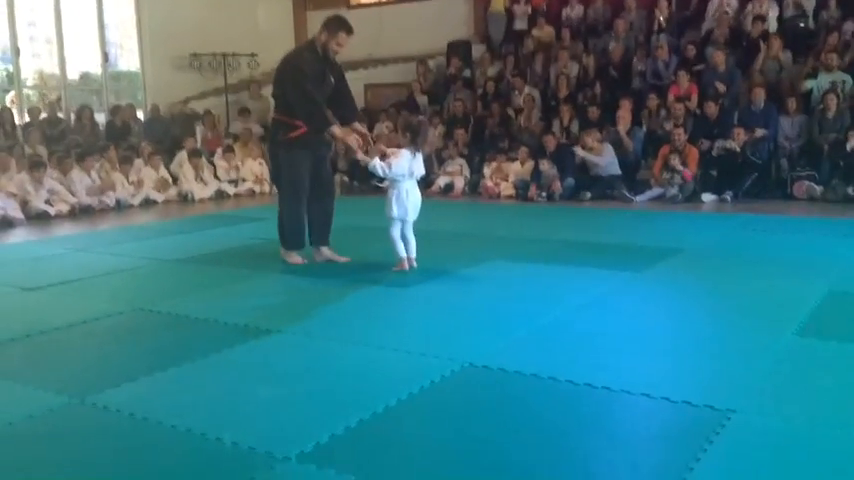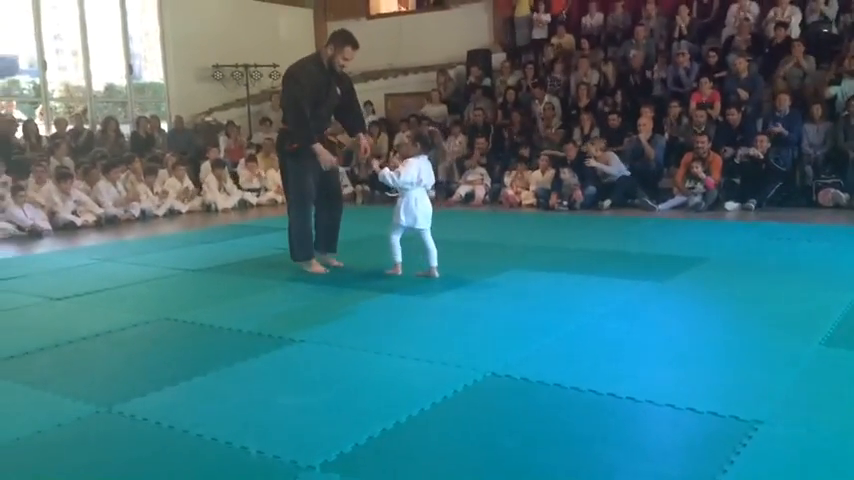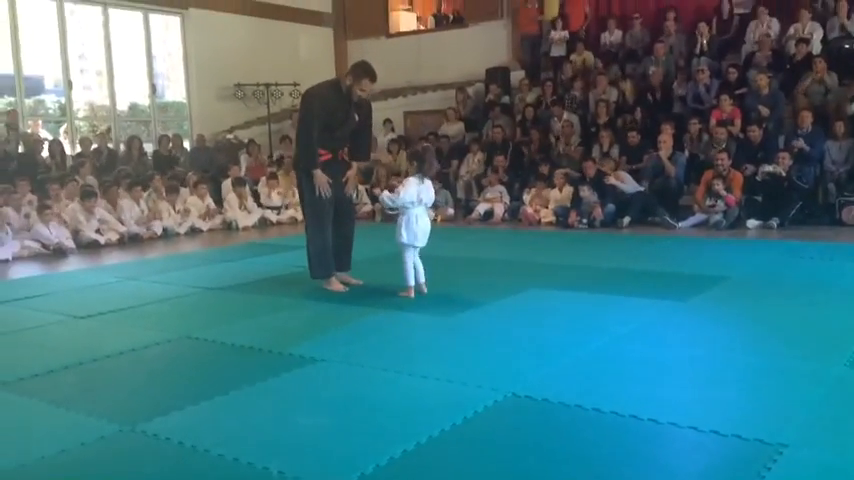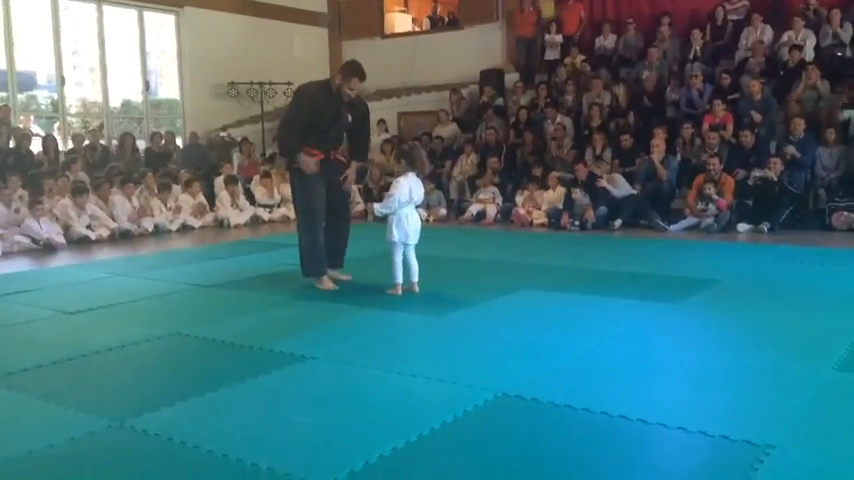
dt=0.4s
person 1, frame 1
left shoulder: (329, 63)
right shoulder: (297, 62)
left elbow: (340, 97)
right elbow: (309, 104)
left wrist: (355, 125)
right wrist: (339, 133)
left hip: (313, 133)
right hip: (288, 134)
left knee: (323, 192)
right knee: (295, 194)
left ankle: (321, 247)
right ankle: (290, 247)
person 1, frame 2
left shoulder: (339, 77)
right shoulder: (300, 73)
left elbow: (349, 108)
right elbow: (298, 116)
left wrist: (360, 135)
right wrist: (317, 148)
left hip: (319, 142)
right hip: (296, 145)
left knee: (332, 199)
right knee: (302, 202)
left ankle: (324, 251)
right ankle: (305, 258)
person 1, frame 3
left shoulder: (362, 104)
right shoulder: (318, 96)
left elbow: (361, 137)
right elbow: (306, 137)
left wrist: (354, 168)
right wrist: (316, 171)
left hip: (338, 163)
right hip: (313, 164)
left knee: (345, 218)
right knee: (320, 220)
left ankle: (340, 270)
right ankle: (326, 275)
person 1, frame 4
left shoulder: (357, 104)
right shoulder: (309, 94)
left elbow: (360, 135)
right elbow: (287, 127)
left wrist: (354, 165)
right wrist: (299, 157)
left hip: (334, 163)
right hip: (307, 162)
left knee: (340, 215)
right knee: (312, 219)
left ankle: (332, 266)
right ankle: (318, 273)
person 2, frame 1
left shoulder: (403, 154)
right shoulder: (416, 153)
left elbow: (385, 169)
left wrist: (367, 160)
right wrist: (386, 151)
left hip: (401, 194)
right hip: (412, 193)
left knee: (395, 231)
right knee: (408, 230)
left ankle: (403, 261)
right ankle: (412, 259)
person 2, frame 2
left shoulder: (411, 163)
right shoulder: (426, 163)
left elbow: (395, 179)
left wrist: (380, 169)
right wrist: (398, 166)
left hip: (409, 203)
right hip: (423, 203)
left knee: (394, 236)
right knee: (427, 238)
left ankle: (397, 267)
right ankle: (433, 269)
person 2, frame 3
left shoulder: (410, 182)
right shoulder: (427, 182)
left elbow: (396, 200)
left wrist: (382, 195)
left hip: (410, 221)
right hip: (423, 220)
left knee: (407, 257)
right knee: (414, 256)
left ankle: (410, 289)
right ankle: (422, 285)
person 2, frame 4
left shoulder: (400, 182)
right shoulder: (416, 180)
left elbow: (391, 204)
left wrist: (375, 208)
left hip: (400, 220)
right hip: (412, 219)
left knee: (397, 256)
right knee: (410, 254)
left ankle: (398, 287)
right ankle: (414, 284)
